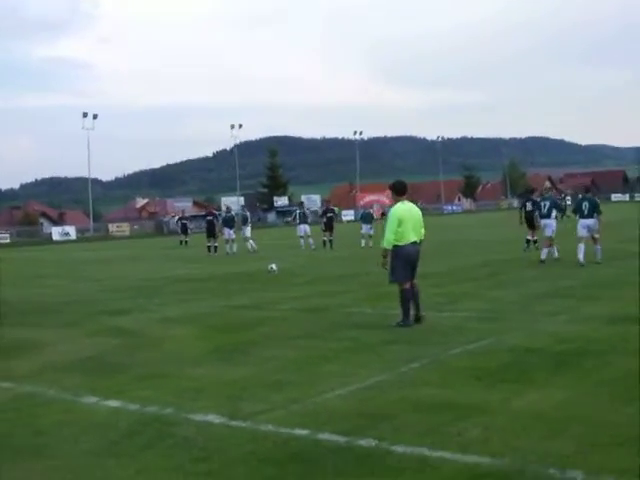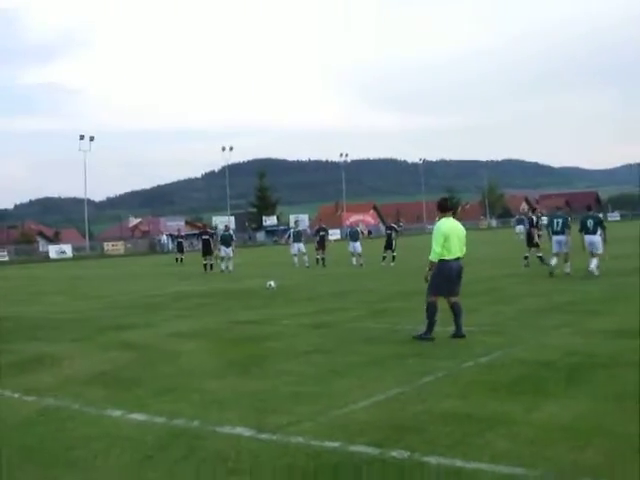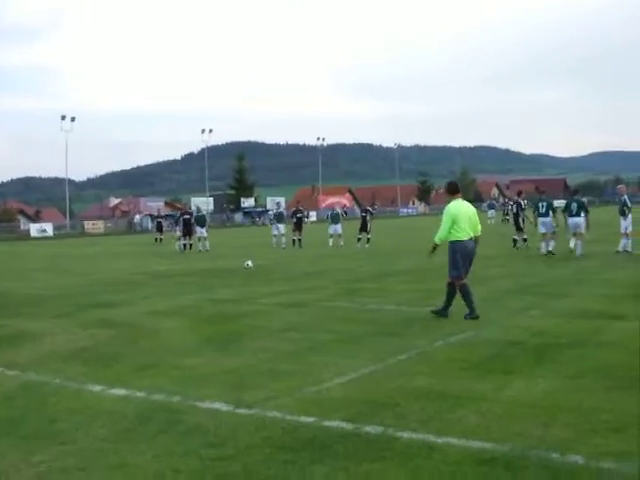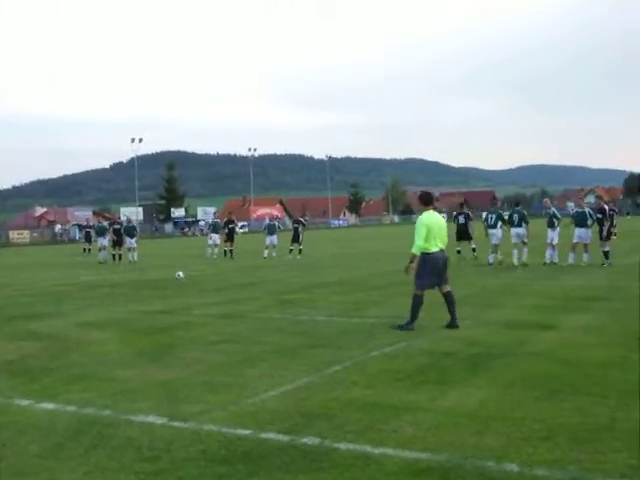
dt=0.7s
person 1, frame 1
left shoulder: (395, 211)
right shoulder: (416, 209)
left elbow: (389, 236)
right elbow: (421, 232)
left wrist: (384, 256)
left hip: (401, 249)
right hip: (415, 248)
left knee: (404, 284)
right knee: (411, 281)
left ankle: (406, 319)
right ankle: (417, 312)
person 1, frame 2
left shoulder: (440, 226)
right shoulder: (459, 226)
left elbow: (436, 250)
right elbow: (463, 249)
left wrist: (429, 269)
left hip: (443, 264)
right hip: (457, 264)
left knee: (432, 297)
right knee: (453, 298)
left ankle: (428, 332)
right ankle: (459, 330)
person 1, frame 3
left shoulder: (450, 208)
right shoulder: (470, 207)
left elbow: (442, 233)
right elbow: (477, 230)
left wrist: (433, 249)
right wrist: (474, 246)
left hip: (458, 245)
right hip: (470, 244)
left knee: (459, 279)
right knee: (453, 278)
left ankle: (472, 311)
right ankle: (445, 308)
person 1, frame 4
left shoulder: (423, 219)
right shoulder: (441, 218)
left elbow: (418, 243)
left wrist: (411, 262)
left hip: (429, 257)
right hip: (441, 255)
left knee: (419, 290)
right knee: (444, 287)
left ankle: (410, 323)
right ankle: (453, 320)
